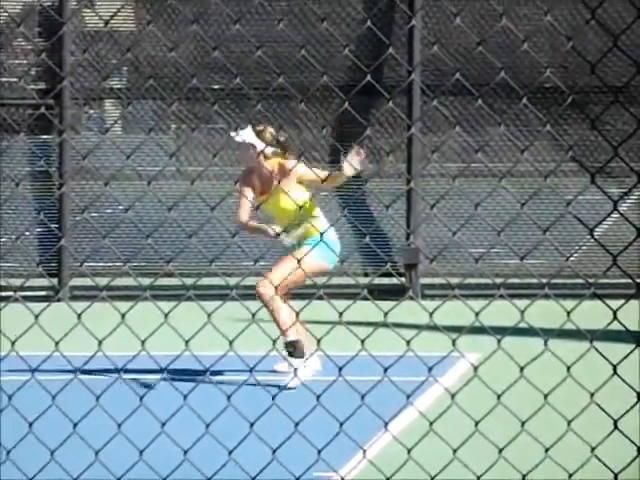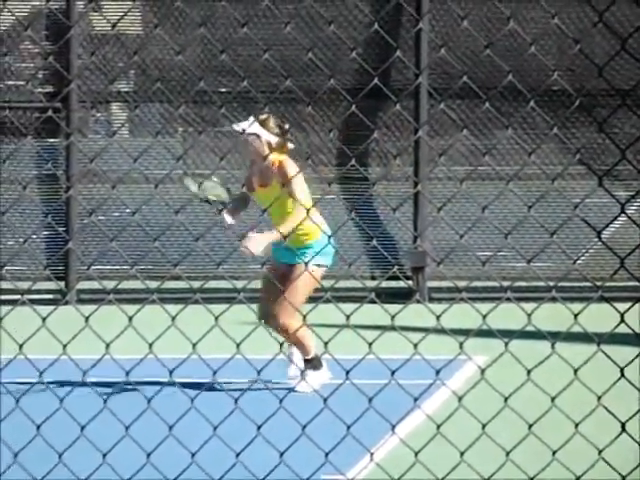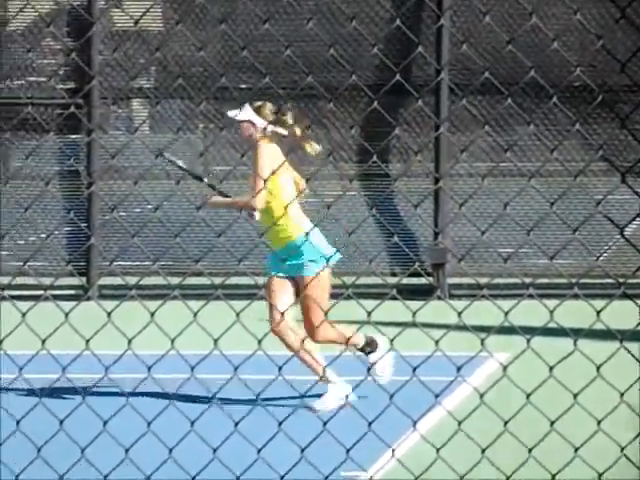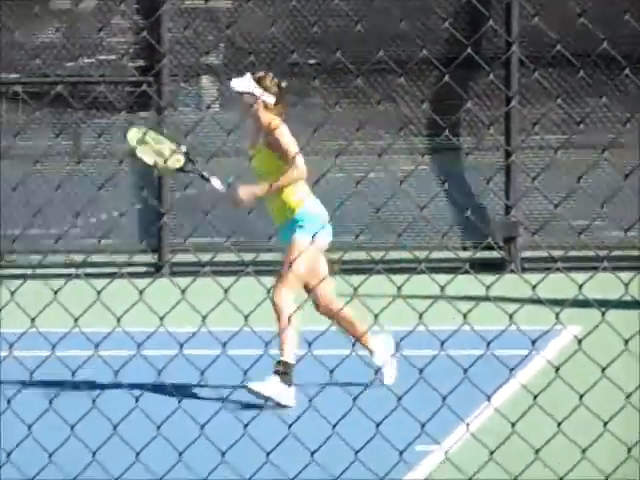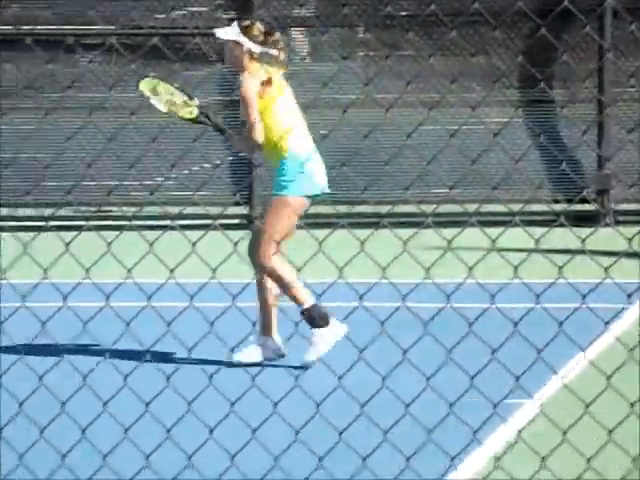
dt=0.3s
person 1, frame 1
left shoulder: (288, 169)
right shoulder: (248, 179)
left elbow: (329, 179)
right elbow: (242, 219)
left wrist: (345, 171)
right wrist: (269, 230)
left hip: (321, 244)
right hip: (300, 244)
left knee: (264, 289)
right knee: (275, 298)
left ankle: (302, 357)
right ankle: (302, 353)
person 1, frame 2
left shoulder: (285, 166)
right shoulder: (255, 167)
left elbow: (305, 211)
right elbow: (243, 198)
left wrist: (268, 237)
right wrist: (231, 210)
left hip: (314, 246)
right hip: (285, 245)
left knee: (285, 316)
right knee: (267, 313)
left ankle: (316, 368)
right ankle: (300, 352)
person 1, frame 3
left shoulder: (265, 150)
right shoulder: (272, 153)
left elbow: (255, 202)
right elbow: (300, 186)
left wrist: (220, 202)
right wrist: (262, 208)
left hip: (304, 247)
right hip: (281, 253)
left knee: (317, 330)
right knee: (278, 326)
left ankle: (373, 346)
right ankle: (334, 384)
person 1, frame 4
left shoulder: (273, 127)
right shoulder: (258, 130)
left elbow: (298, 169)
left wrist: (259, 189)
right wrist: (249, 192)
left hip: (307, 221)
right hip: (294, 224)
left knee: (282, 295)
right knee: (326, 302)
left ankle: (283, 380)
right ankle: (379, 346)
person 1, frame 5
left shoulder: (249, 79)
right shoulder: (268, 75)
left elbow: (256, 138)
left wrist: (240, 142)
right wrist: (256, 141)
left hip: (296, 170)
right hip: (299, 169)
left knee: (266, 256)
right knee: (259, 251)
left ankle: (322, 322)
right ankle: (269, 342)
